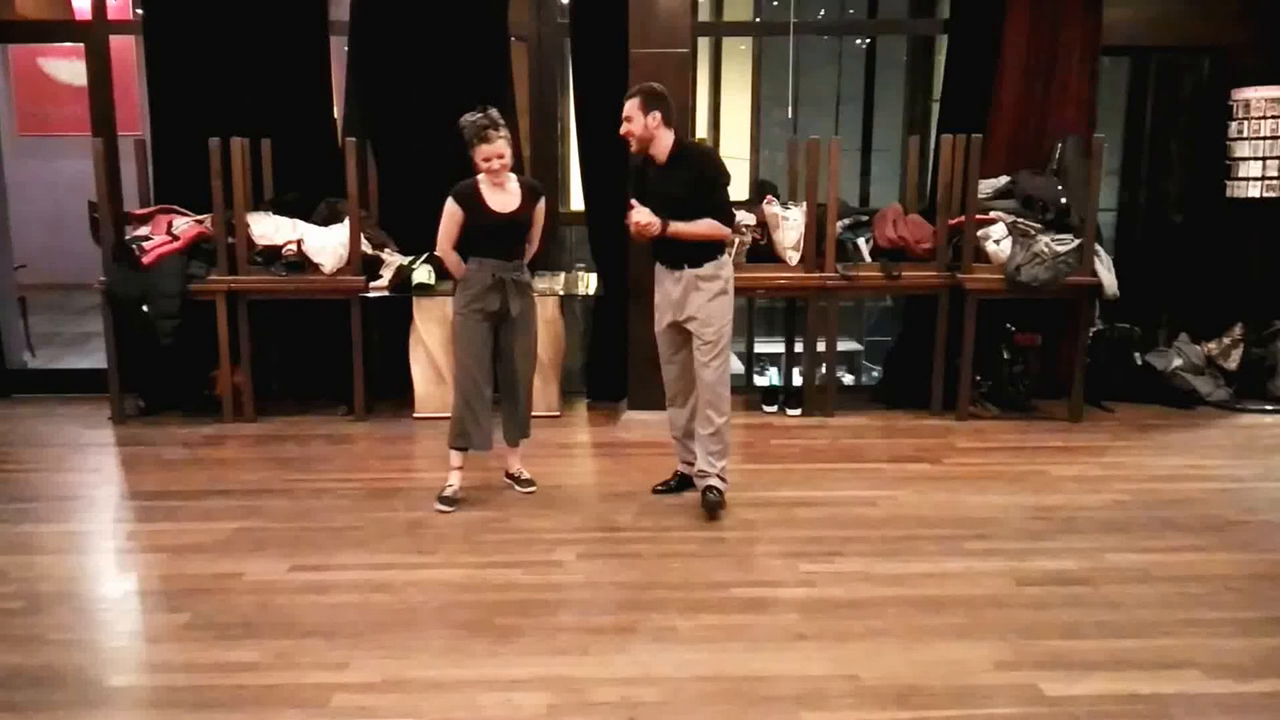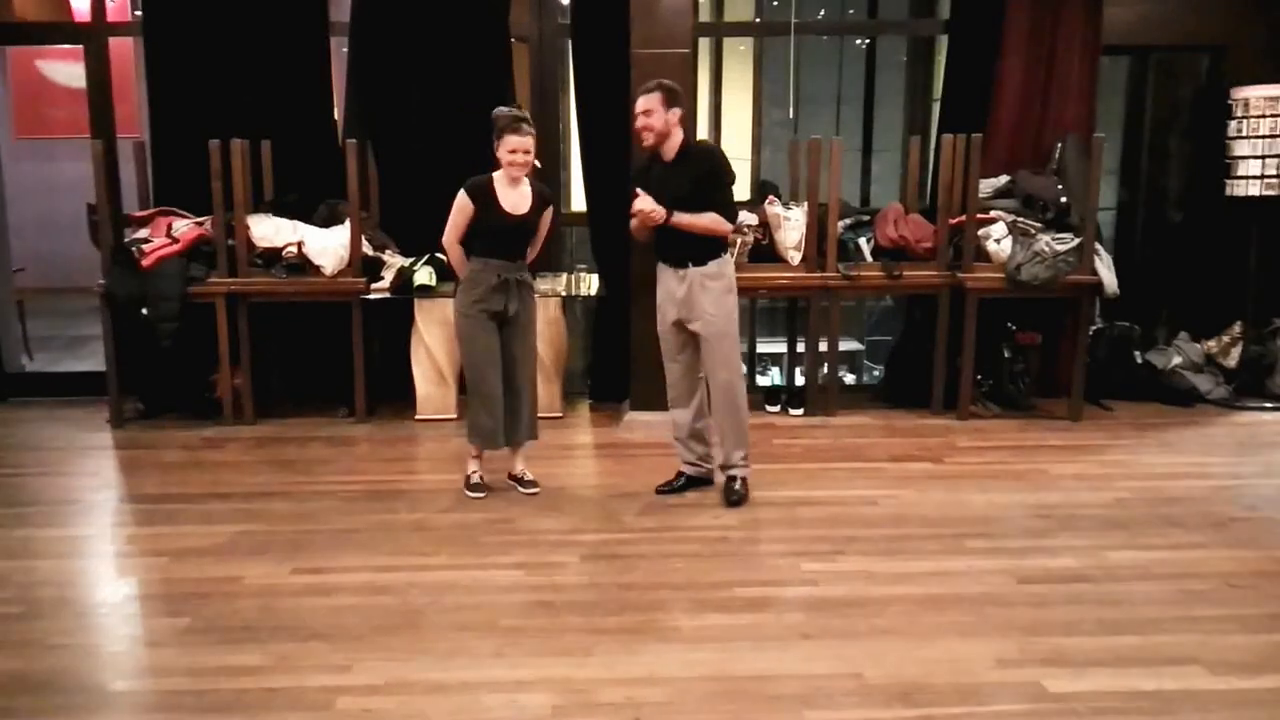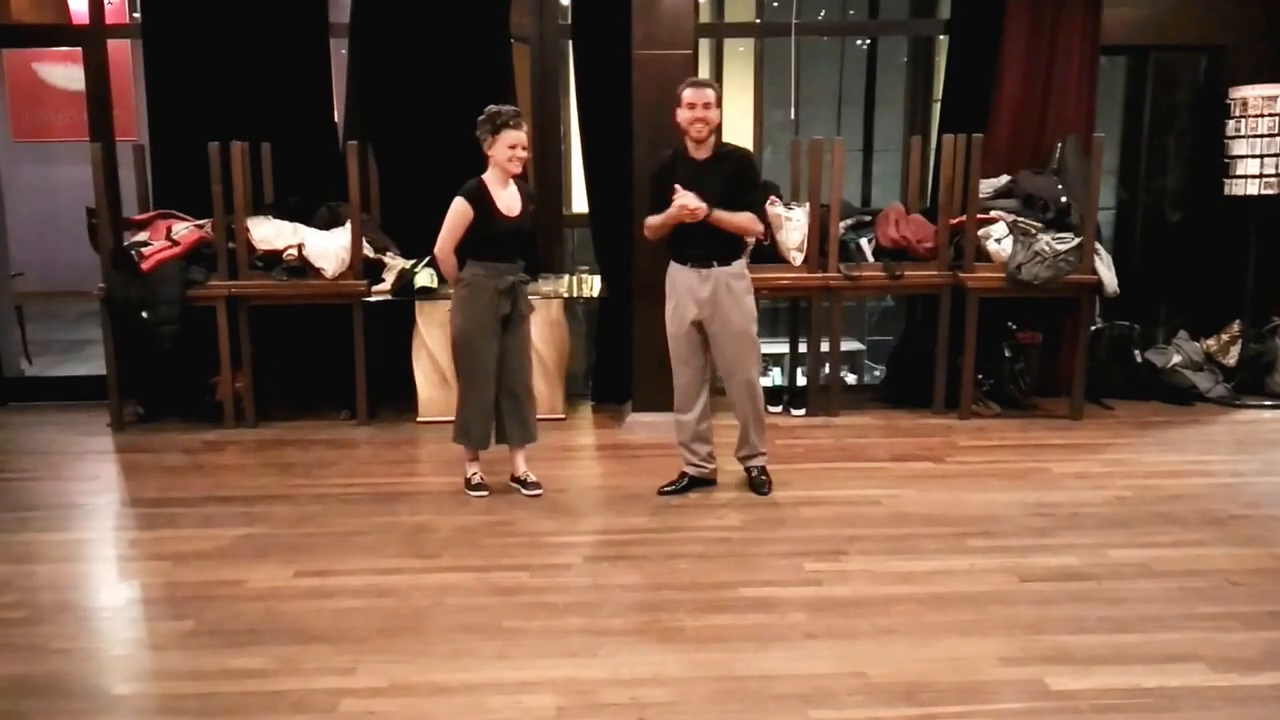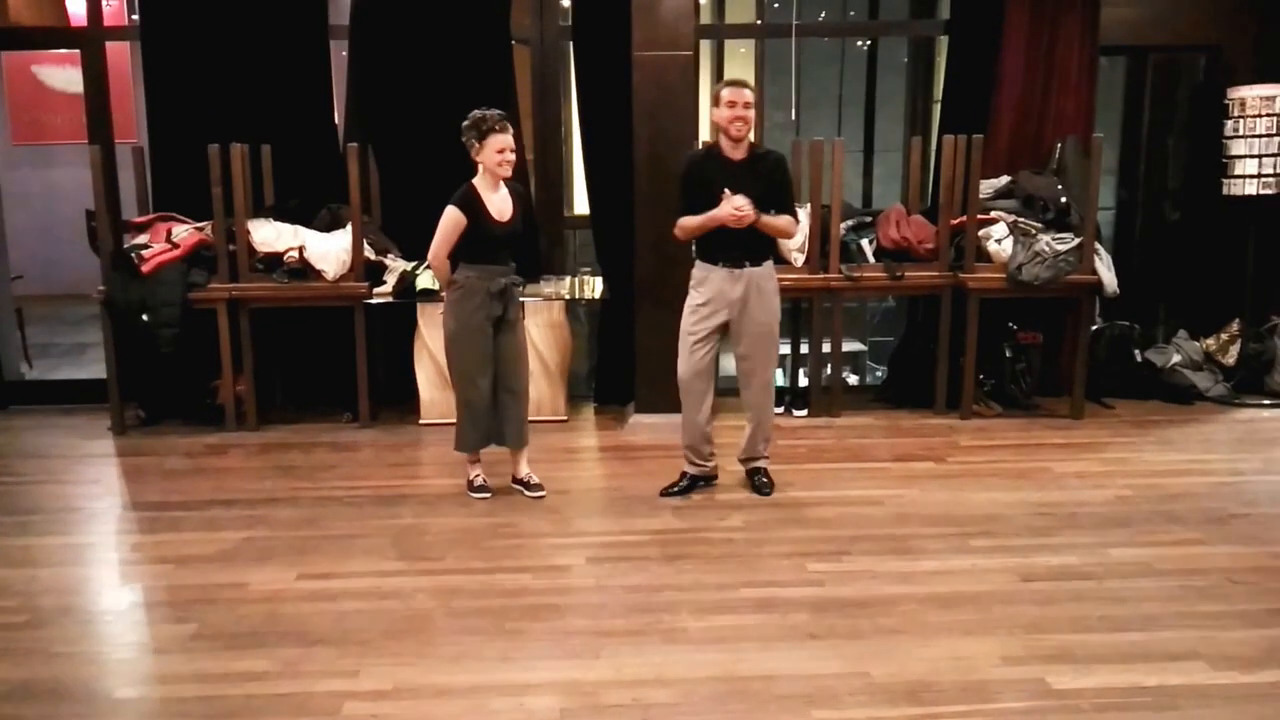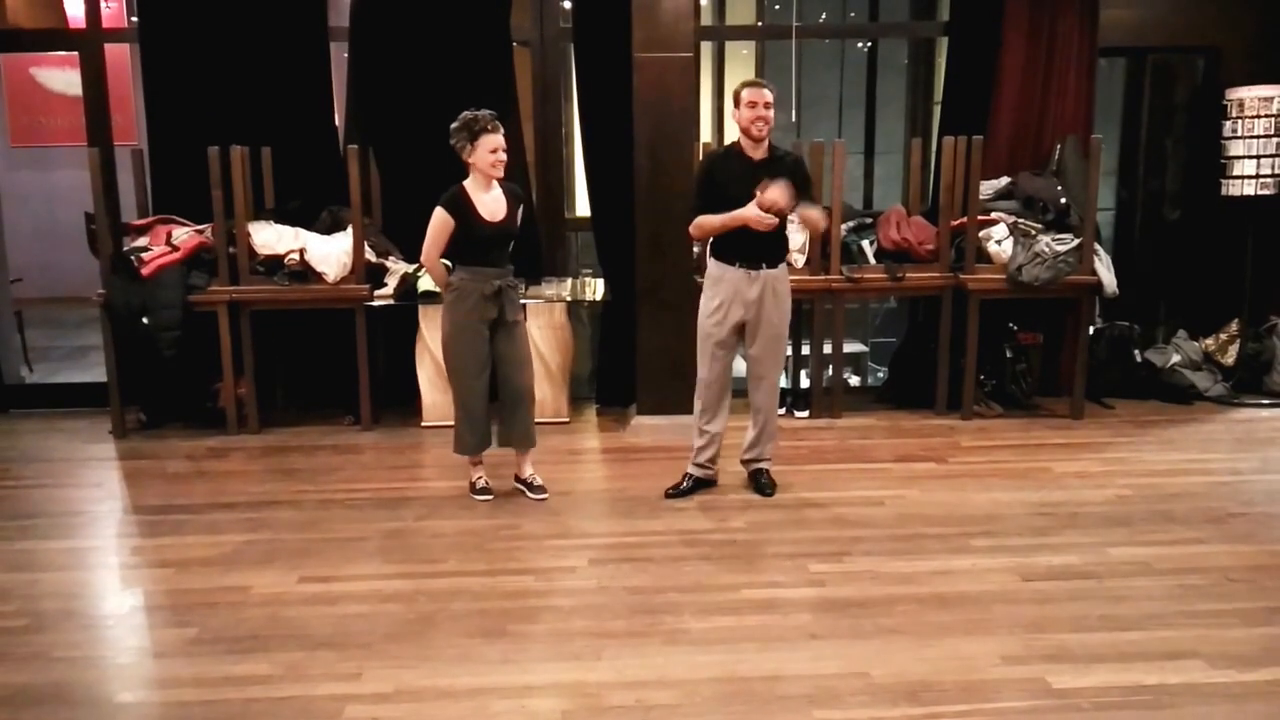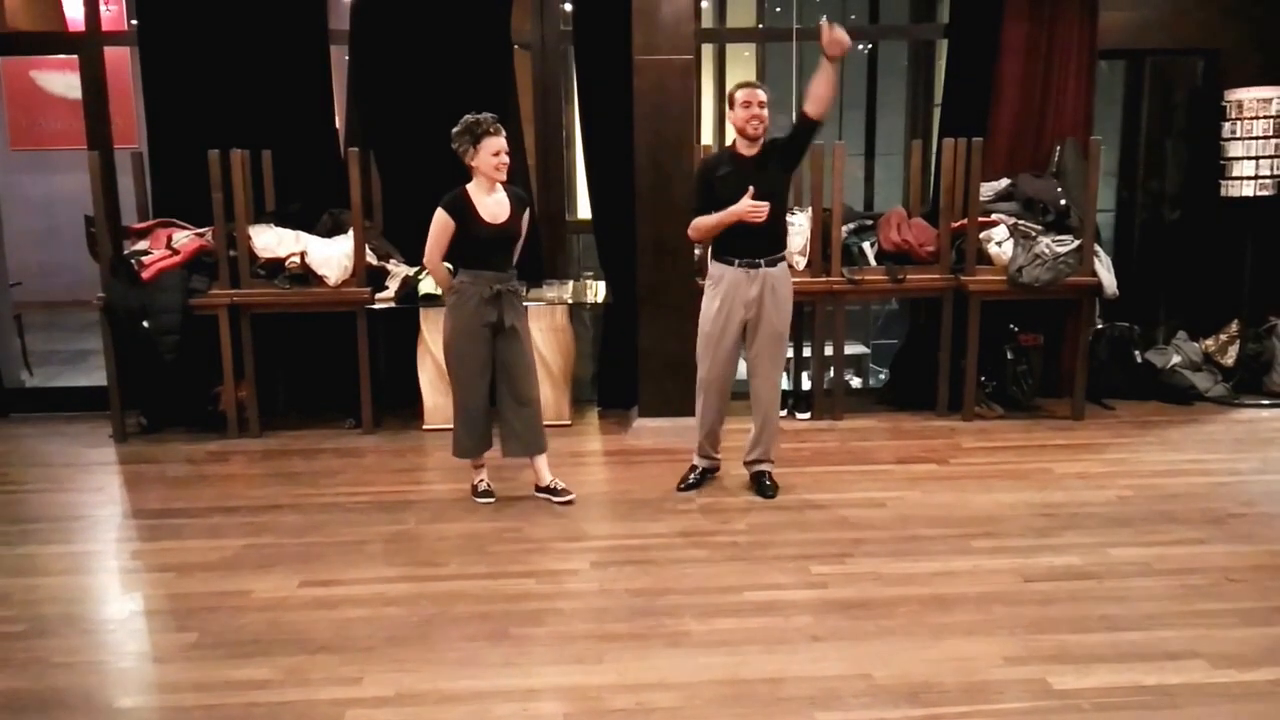
dt=0.3s
person 1, frame 1
left shoulder: (702, 159)
right shoulder: (642, 169)
left elbow: (724, 227)
left wrist: (664, 225)
right wrist: (638, 226)
left hip: (707, 277)
right hip: (666, 277)
left knee: (711, 377)
right knee: (675, 378)
left ankle: (712, 476)
right ankle: (688, 465)
person 1, frame 2
left shoulder: (709, 159)
right shoulder: (645, 169)
left elbow: (724, 225)
left wrist: (666, 216)
right wrist: (639, 222)
left hip: (710, 276)
right hip: (668, 277)
left knee: (724, 374)
right knee: (680, 377)
left ankle: (735, 467)
right ankle: (695, 465)
person 1, frame 3
left shoulder: (739, 161)
right shoulder: (666, 166)
left elbow: (755, 226)
right elbow: (650, 231)
left wrist: (706, 211)
right wrist: (674, 215)
left hip: (729, 276)
right hip: (682, 278)
left knee: (742, 373)
right knee: (687, 379)
left ankle: (754, 457)
right ankle: (697, 466)
person 1, frame 4
left shoulder: (772, 163)
right shoulder: (697, 164)
left elbow: (790, 225)
right elbow: (681, 229)
left wrist: (754, 218)
right wrist: (719, 215)
left hip: (758, 278)
right hip: (709, 277)
left knee: (758, 375)
right knee: (691, 373)
left ankle: (756, 460)
right ankle: (698, 465)
person 1, frame 5
left shoulder: (790, 165)
right shoulder: (715, 164)
left elbow: (818, 224)
right elbow: (696, 228)
left wrist: (792, 206)
right wrist: (740, 215)
left hip: (771, 279)
right hip: (724, 277)
left knee: (766, 376)
right knee: (711, 375)
left ankle: (758, 461)
right ankle: (702, 466)
person 1, frame 6
left shoulder: (782, 155)
right shoulder: (712, 167)
left elbow: (816, 111)
right elbow: (695, 231)
left wrist: (830, 59)
right wrist: (735, 212)
left hip: (772, 276)
right hip: (726, 276)
left knee: (766, 378)
right knee: (712, 373)
left ankle: (760, 462)
right ankle: (705, 458)
person 2, frame 1
left shoulder: (532, 191)
right shoulder: (464, 194)
right elbow: (445, 248)
right wrist: (475, 281)
left hip: (518, 291)
right hip: (475, 292)
left knee: (518, 376)
right knee: (470, 379)
left ankle: (514, 462)
right ankle: (456, 473)
person 2, frame 2
left shoulder: (542, 197)
right shoulder: (476, 189)
right elbow: (450, 242)
right wrist: (476, 281)
left hip: (519, 291)
right hip: (479, 292)
left knee: (521, 376)
right knee: (484, 378)
left ankle: (517, 463)
right ankle: (474, 462)
person 2, frame 3
left shoulder: (524, 193)
right shoulder: (473, 193)
right elbow: (443, 250)
right wrist: (464, 287)
left hip: (515, 292)
right hip: (478, 293)
left knee: (518, 378)
right knee: (478, 379)
left ankle: (518, 465)
right ankle: (471, 463)
person 2, frame 4
left shoulder: (518, 195)
right shoulder: (465, 200)
right elbow: (436, 257)
right wrist: (458, 290)
left hip: (507, 294)
right hip: (471, 298)
left knee: (515, 381)
right knee: (474, 384)
left ankle: (520, 467)
right ankle: (474, 467)
person 2, frame 5
left shoulder: (513, 196)
right shoulder: (454, 201)
right elbow: (429, 258)
right wrist: (458, 291)
left hip: (507, 295)
right hip: (468, 300)
left knee: (519, 382)
right knee: (471, 386)
left ankle: (524, 468)
right ankle: (476, 469)
person 2, frame 6
left shoulder: (518, 201)
right shoulder: (455, 204)
right elbow: (432, 260)
right wrist: (462, 293)
left hip: (509, 299)
right hip: (470, 303)
left knee: (524, 387)
right knee: (472, 389)
left ankle: (542, 475)
right ankle: (478, 473)
